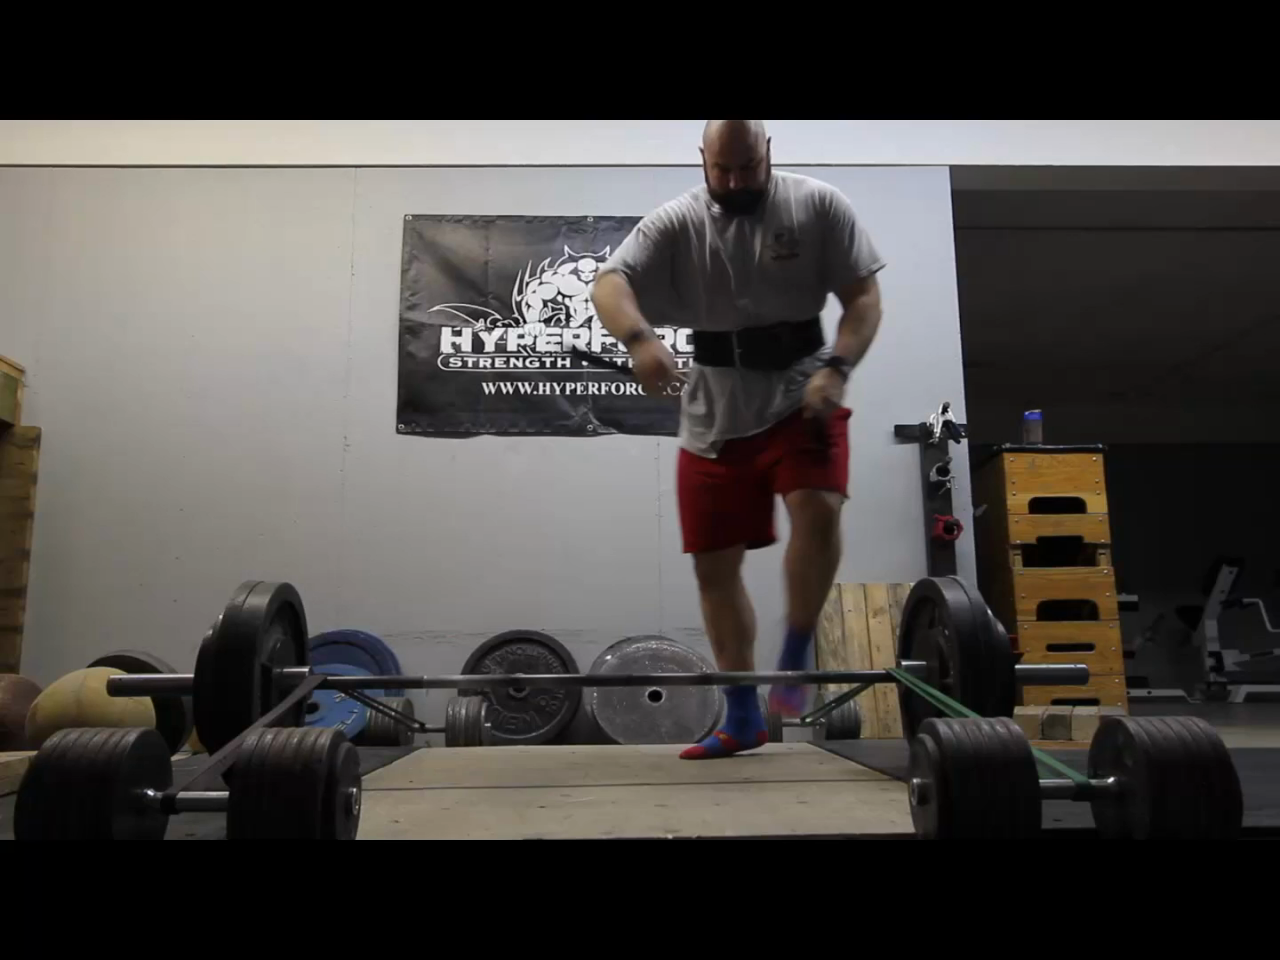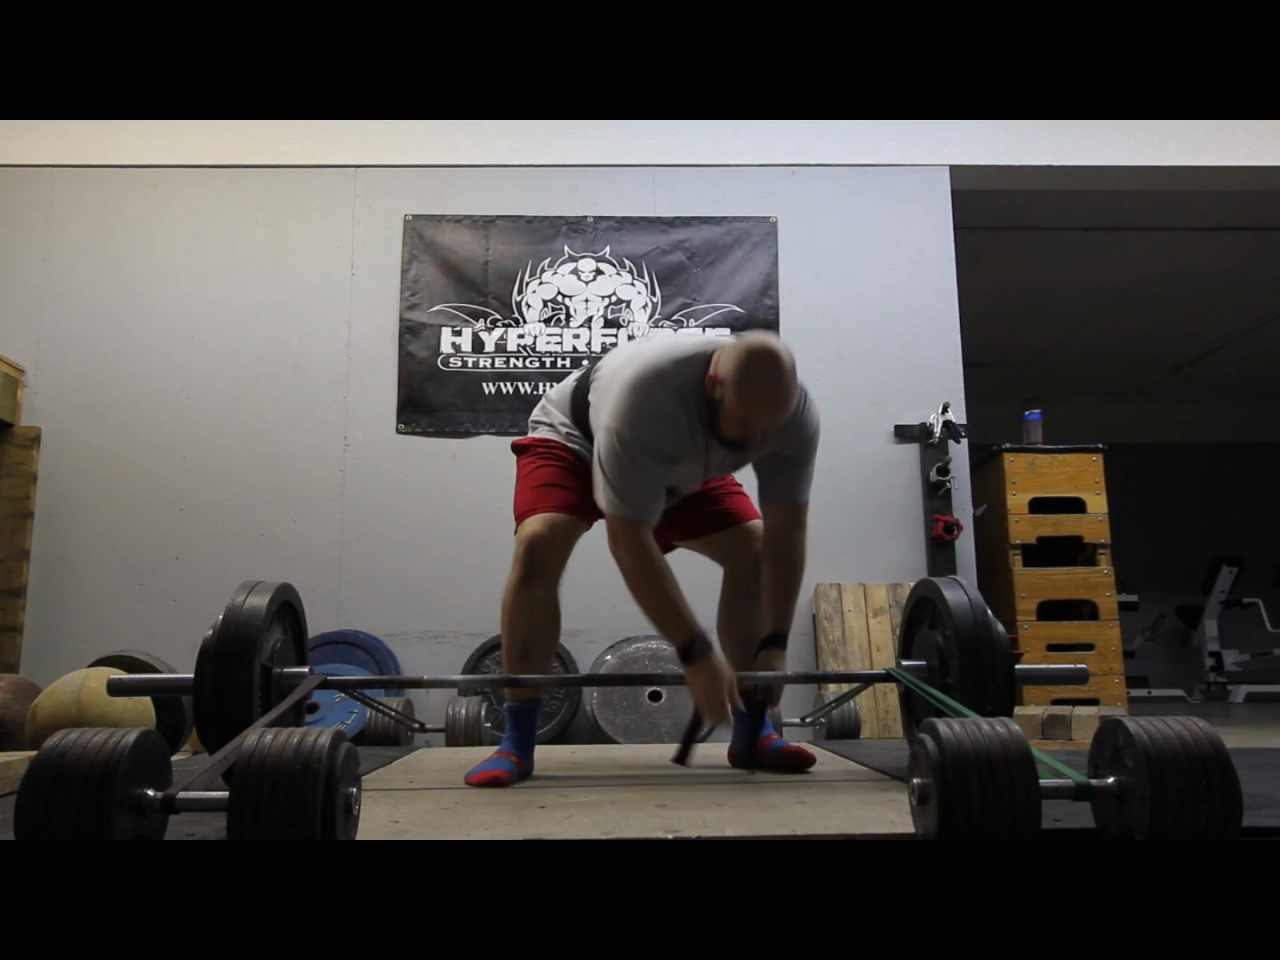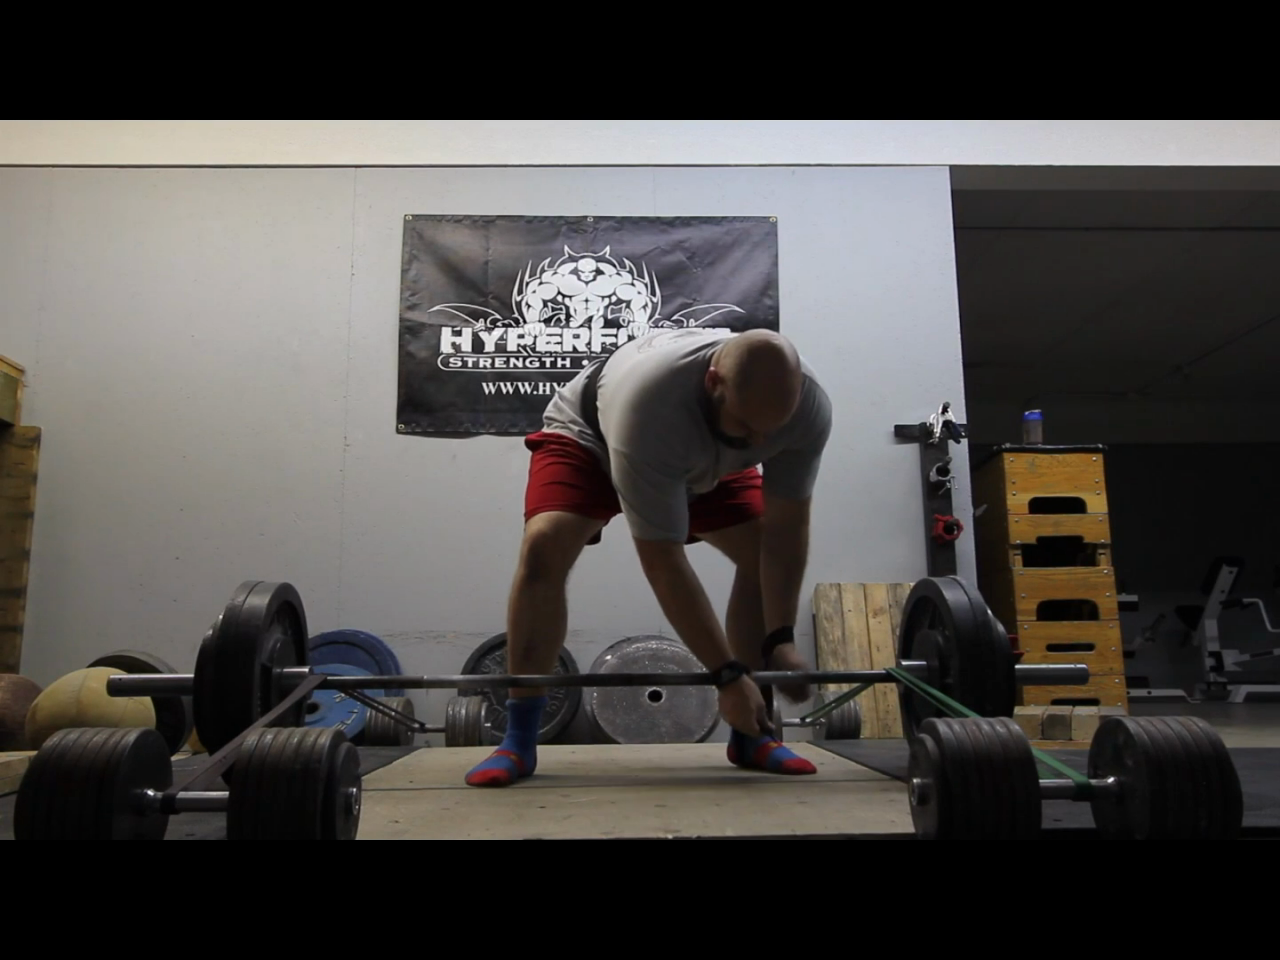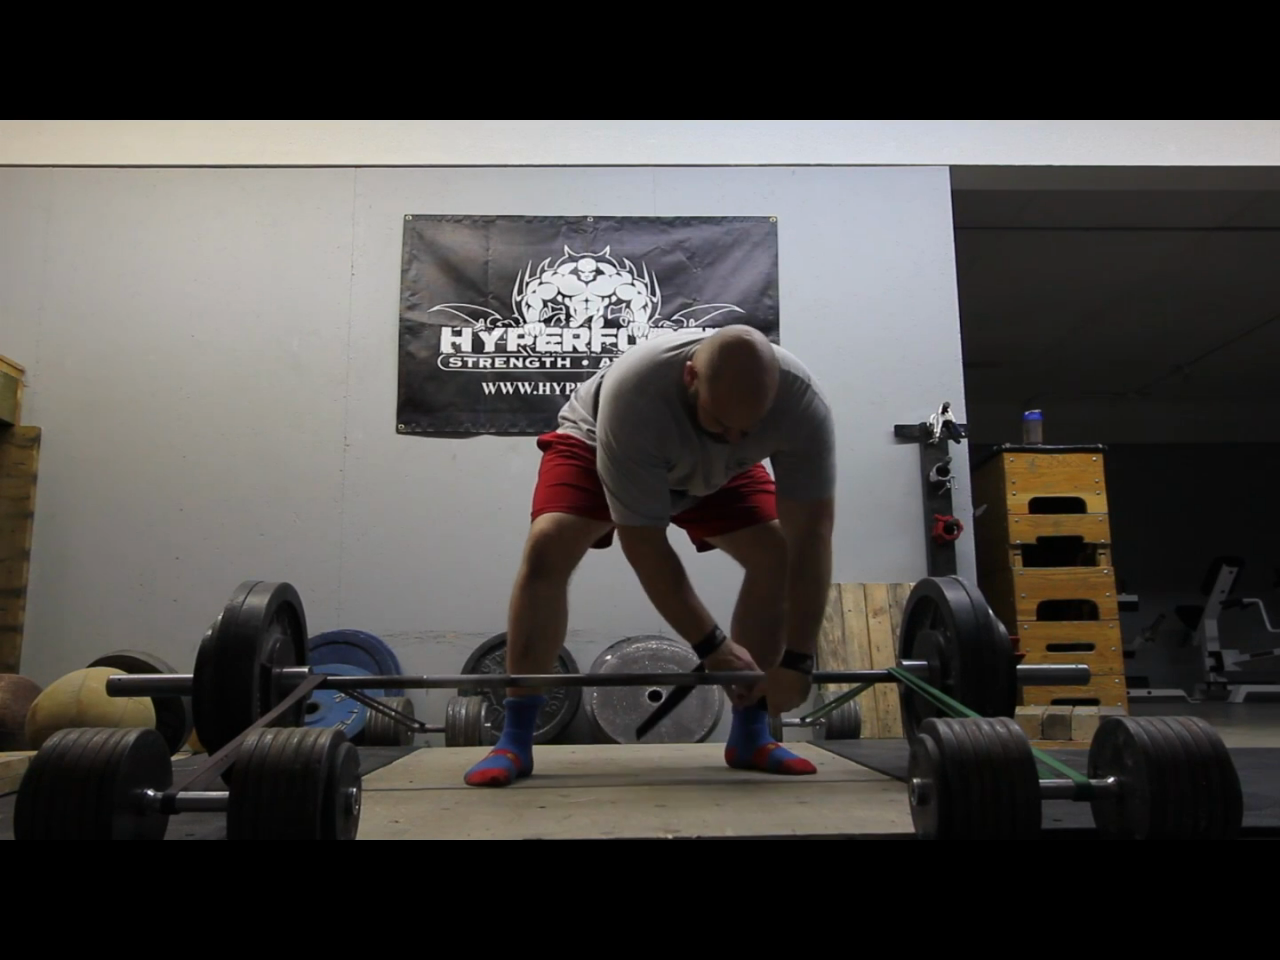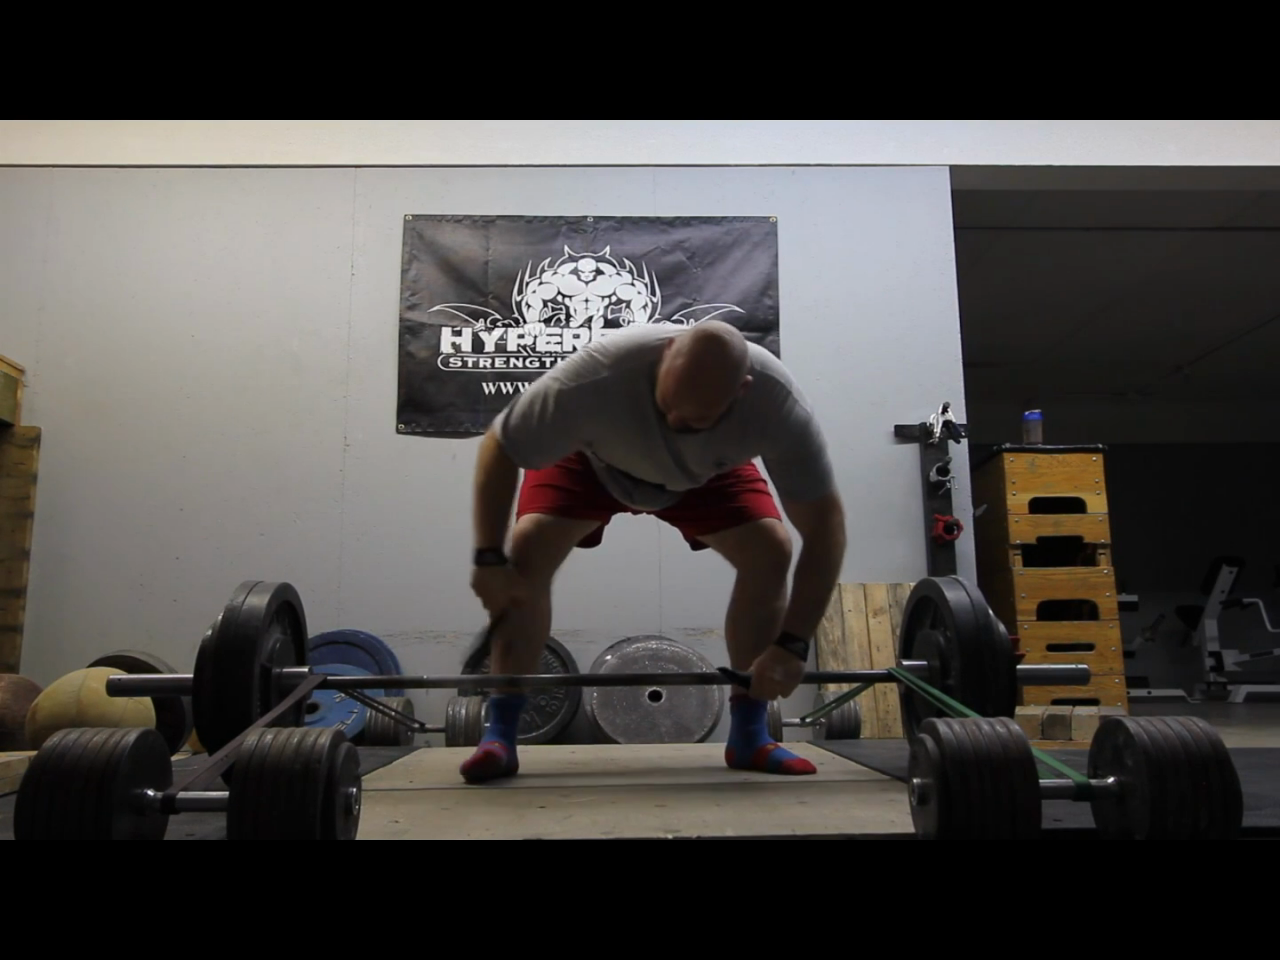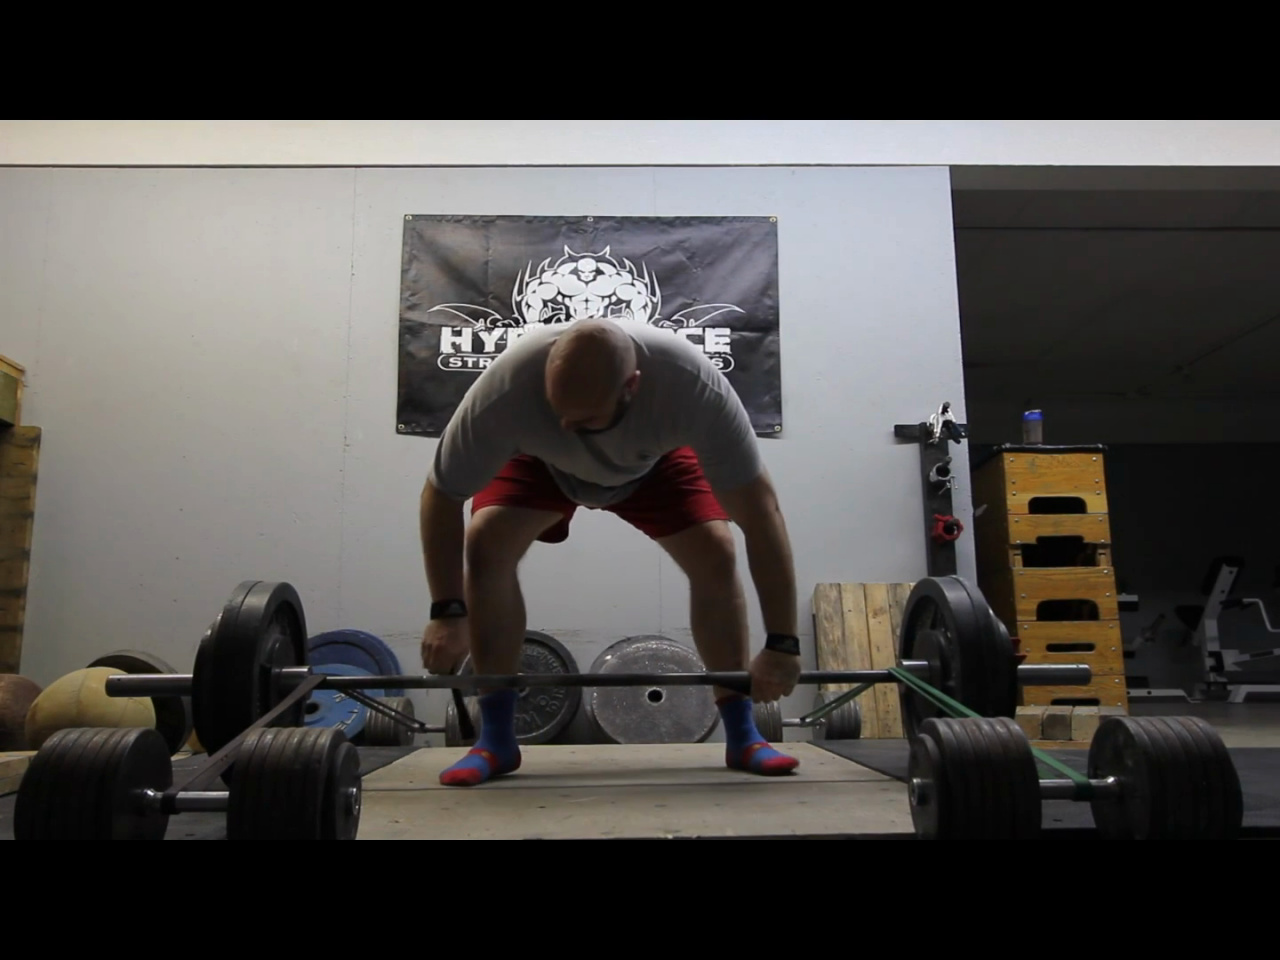
dt=0.7s
person 1, frame 1
left shoulder: (819, 206)
right shoulder: (676, 223)
left elbow: (864, 296)
right elbow: (612, 282)
left wrist: (833, 368)
right wrist: (638, 339)
left hip: (799, 406)
right hip: (715, 419)
left knee: (818, 512)
right knee: (715, 566)
left ankle: (793, 660)
right ankle: (740, 714)
person 1, frame 2
left shoulder: (794, 414)
right shoulder: (646, 396)
left elbow: (786, 533)
right elbow: (630, 538)
left wrist: (775, 644)
right wrist: (696, 654)
right hip: (574, 438)
left knee: (753, 550)
right knee: (538, 546)
left ankle: (751, 734)
right ankle: (517, 742)
person 1, frame 3
left shoulder: (807, 404)
right shoulder: (651, 406)
left elbow: (784, 528)
right elbow: (663, 560)
left wrist: (782, 639)
right wrist: (728, 677)
right hip: (589, 434)
left knee: (762, 552)
right knee: (544, 546)
left ankle: (752, 735)
right ankle: (518, 740)
person 1, frame 4
left shoulder: (801, 403)
right shoulder: (635, 395)
left elbow: (811, 536)
right elbow: (643, 543)
left wrist: (798, 660)
right wrist: (712, 645)
right hip: (596, 438)
left knee: (777, 552)
right knee: (547, 547)
left ankle: (749, 735)
right ankle: (515, 739)
person 1, frame 5
left shoulder: (778, 402)
right shoulder: (599, 376)
left elbow: (825, 527)
right elbow: (499, 447)
left wrist: (792, 646)
right wrist: (489, 558)
right hip: (589, 454)
left knee: (771, 551)
right knee: (530, 546)
left ankle: (747, 734)
right ankle: (499, 731)
person 1, frame 6
left shoulder: (693, 386)
right shoulder: (507, 388)
left elbow: (758, 509)
right elbow: (441, 495)
left wrist: (781, 643)
right wrist: (448, 611)
left hip: (655, 458)
right hip: (540, 459)
left knee: (716, 555)
right knee: (486, 544)
left ankle: (742, 735)
right ankle: (496, 738)
